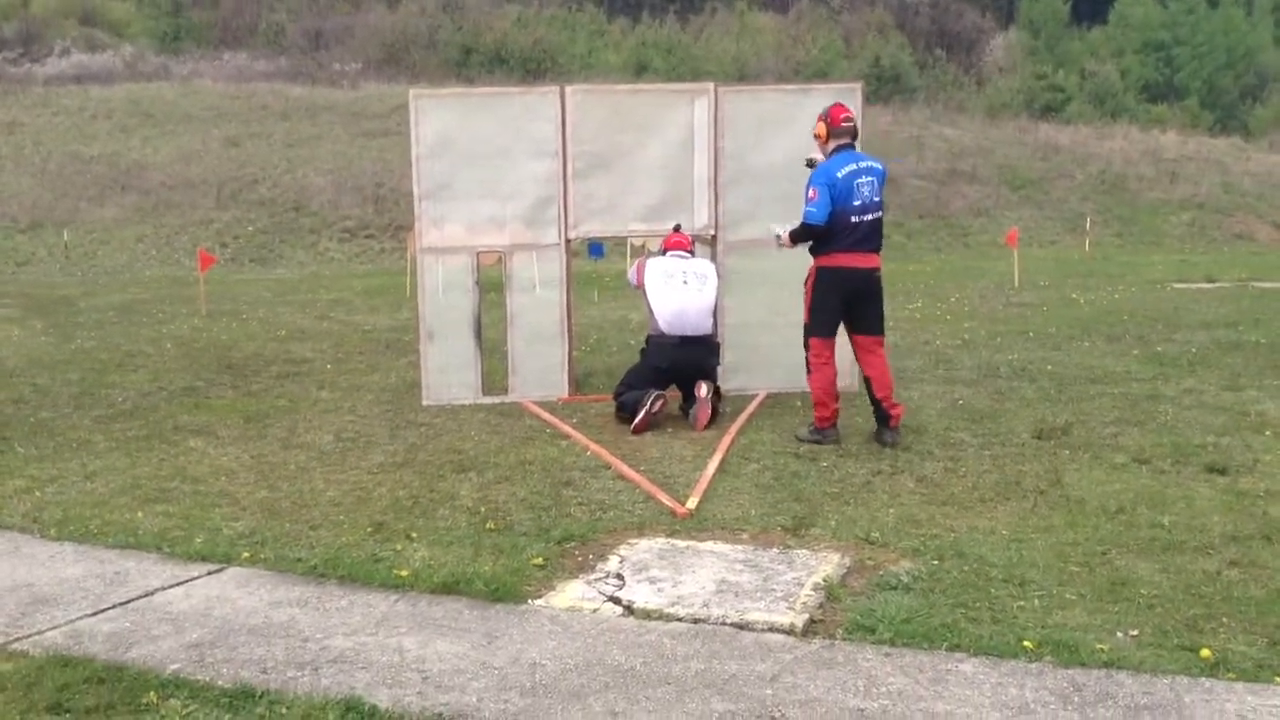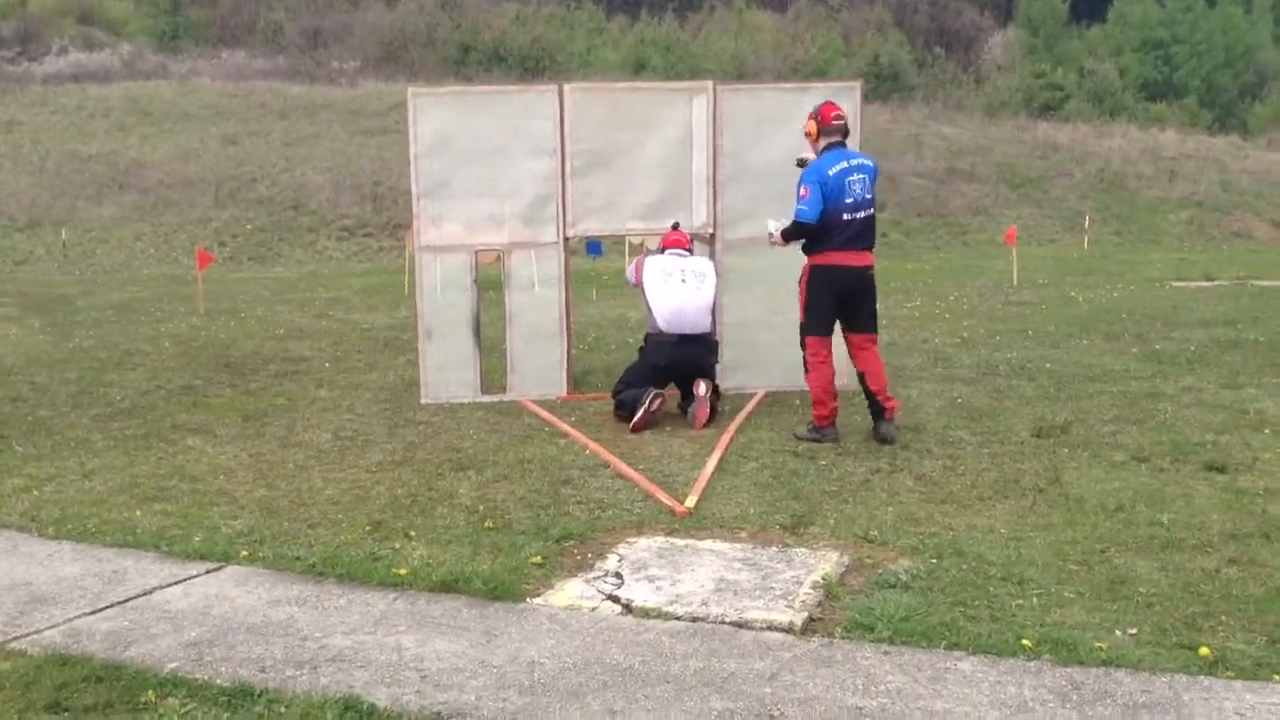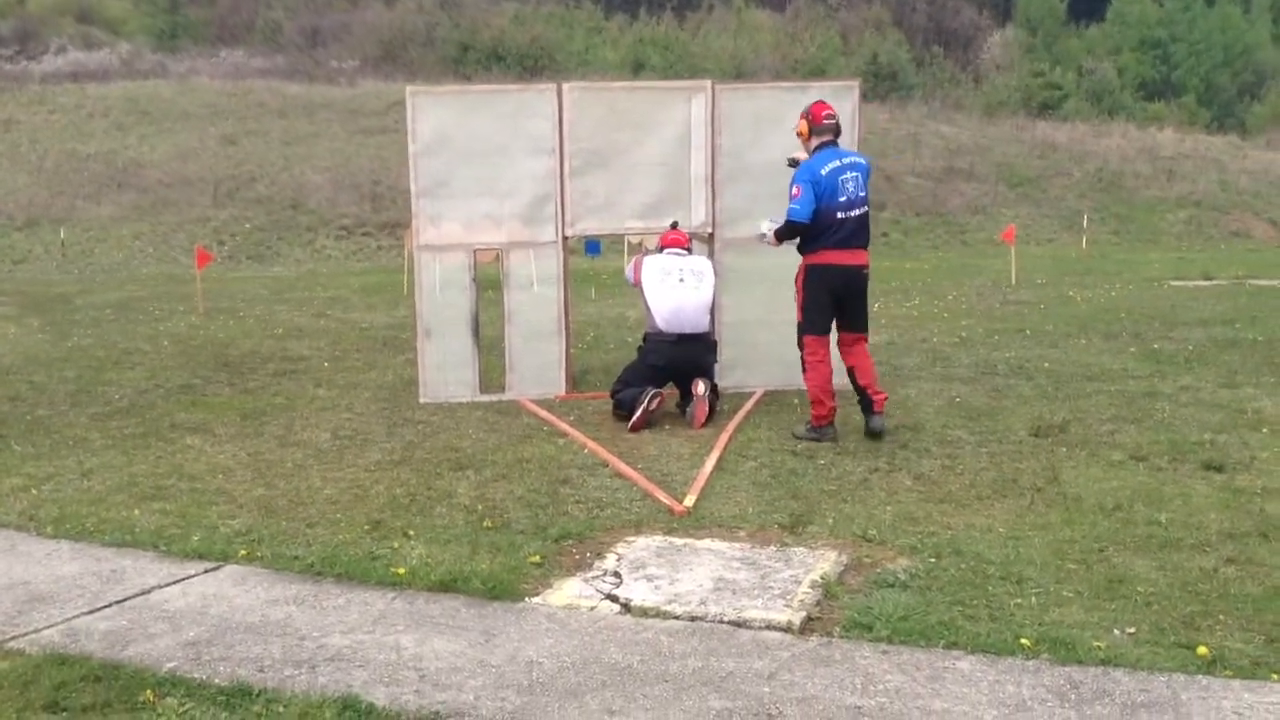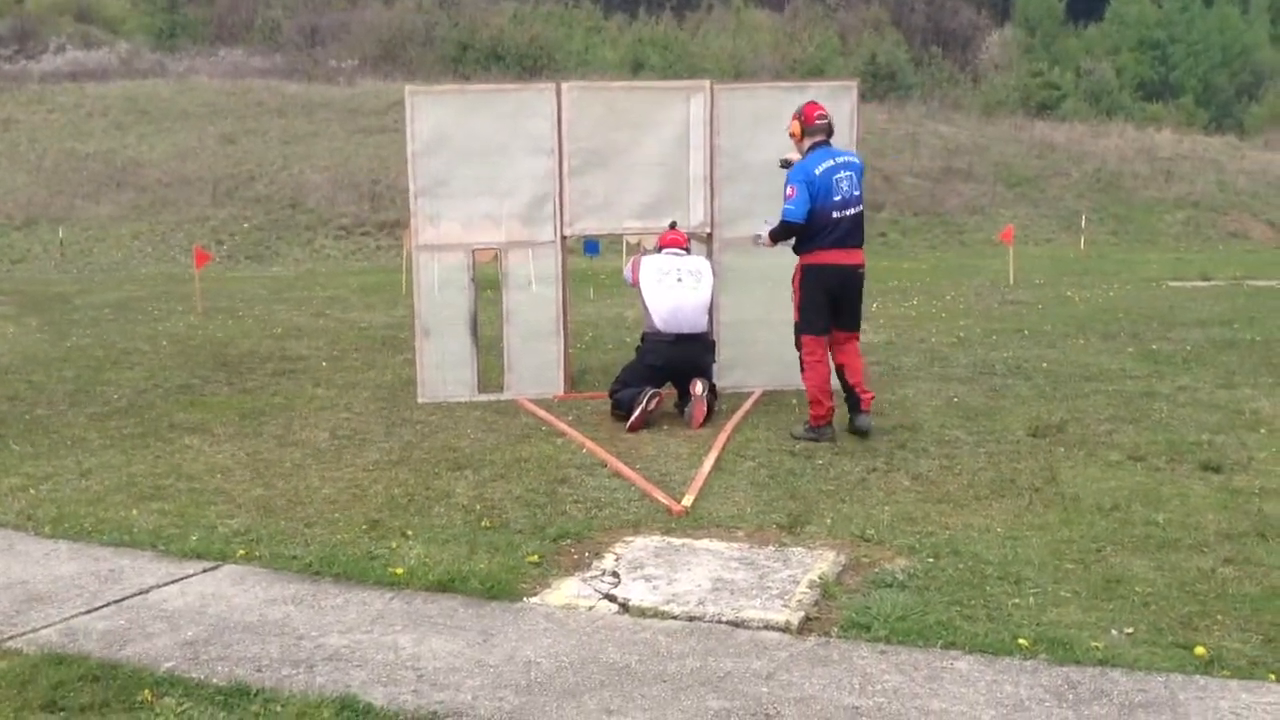
dt=0.1s
person 1, frame 1
left shoulder: (824, 174)
right shoulder: (876, 167)
left elbow: (815, 224)
left wrist: (791, 238)
left hip: (832, 271)
right hip: (869, 270)
left knee: (820, 348)
right knee: (872, 348)
left ankle: (825, 425)
right ankle: (889, 424)
person 1, frame 2
left shoulder: (815, 172)
right shoulder: (867, 164)
left elbow: (806, 222)
left wrist: (783, 236)
left hip: (825, 269)
right hip: (862, 267)
left knee: (816, 346)
right knee: (865, 345)
left ankle: (824, 423)
right ankle: (884, 417)
person 1, frame 3
left shoulder: (808, 172)
right shoulder: (860, 162)
left elbow: (799, 222)
left wrist: (776, 236)
left hip: (821, 267)
right hip: (857, 265)
left knee: (815, 346)
right knee: (855, 342)
left ankle: (823, 422)
right ankle: (873, 410)
person 1, frame 4
left shoulder: (802, 172)
right shoulder: (853, 161)
left elbow: (794, 222)
left wrist: (771, 236)
left hip: (817, 268)
right hip: (853, 265)
left knee: (813, 346)
right knee: (847, 341)
left ankle: (821, 423)
right ankle: (861, 410)
person 2, frame 1
left shoulder: (648, 266)
right shoulder: (709, 268)
left elbow: (633, 276)
left hip: (663, 349)
right hip: (702, 351)
left knee: (624, 397)
right knee: (699, 399)
left ankle: (645, 402)
right ankle: (702, 401)
person 2, frame 2
left shoulder: (646, 264)
right shoulder: (707, 266)
left elbow: (632, 274)
left hip: (661, 348)
right hip: (701, 349)
left knee: (622, 396)
right knee: (700, 399)
left ankle: (644, 400)
right ankle: (701, 400)
person 2, frame 3
left shoulder: (645, 263)
right shoulder: (705, 265)
left elbow: (631, 274)
left hip: (660, 347)
right hip: (699, 349)
left knee: (621, 394)
right knee: (698, 397)
left ankle: (643, 399)
right ankle: (700, 399)
person 2, frame 4
left shoulder: (643, 263)
right shoulder: (704, 265)
left elbow: (629, 273)
left hip: (658, 347)
right hip: (697, 349)
left knee: (619, 395)
right knee: (704, 396)
left ankle: (641, 399)
right ankle: (698, 399)
